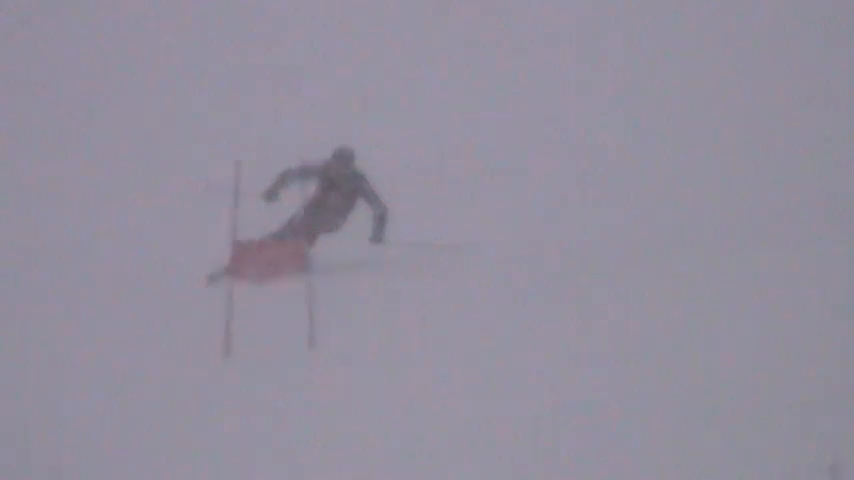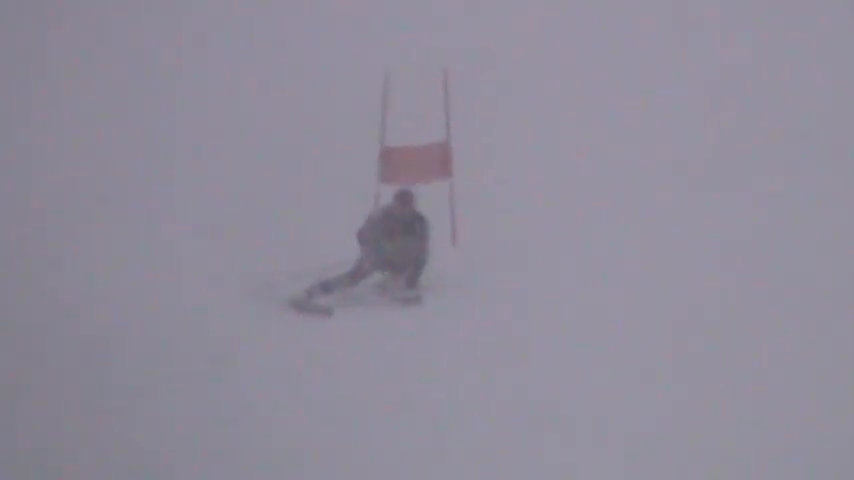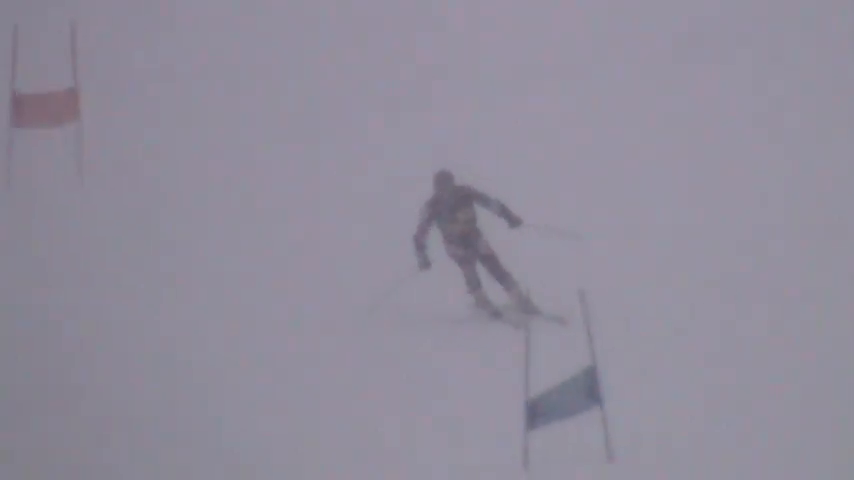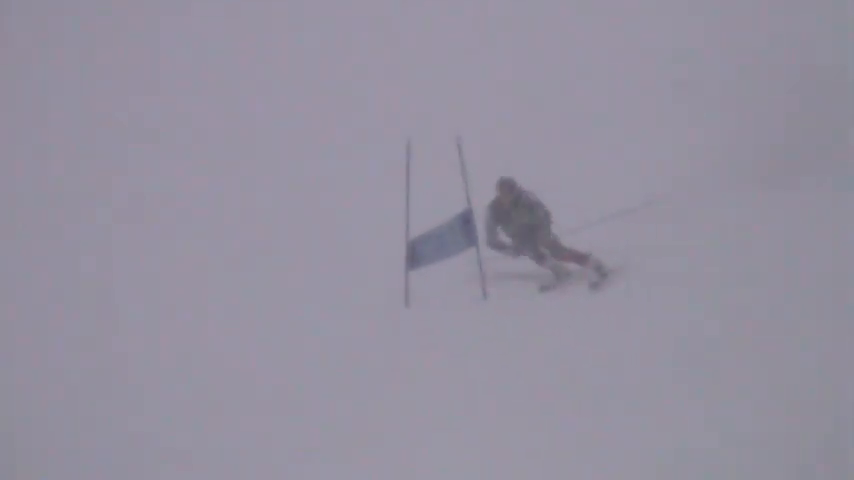
dt=0.7s
person 1, frame 1
left shoulder: (358, 182)
right shoulder: (323, 168)
left elbow: (379, 207)
right elbow: (292, 173)
left wrist: (378, 231)
right wrist: (274, 189)
left hip: (333, 217)
right hip: (312, 211)
person 1, frame 2
left shoulder: (419, 222)
right shoulder: (381, 215)
left elbow: (421, 252)
right elbow: (362, 235)
left wrist: (415, 275)
left hip: (396, 260)
right hip: (375, 256)
right knee: (353, 278)
right ankle: (312, 292)
person 1, frame 3
left shoulder: (464, 192)
right shoulder: (431, 206)
left elbow: (489, 203)
right elbow: (420, 234)
left wrist: (509, 216)
right wrist: (422, 257)
left hip: (475, 238)
right hip: (455, 246)
left knee: (496, 268)
right knee: (469, 268)
left ankle: (521, 301)
right ankle: (481, 300)
person 1, frame 4
left shoulder: (523, 196)
right shoulder: (494, 210)
left elbow: (544, 213)
right elbow: (491, 240)
left wrist: (546, 231)
right wrist: (509, 250)
left hip: (537, 231)
right hip: (520, 240)
left knee: (557, 251)
right knee: (532, 251)
left ankle: (596, 267)
right ankle: (560, 271)
